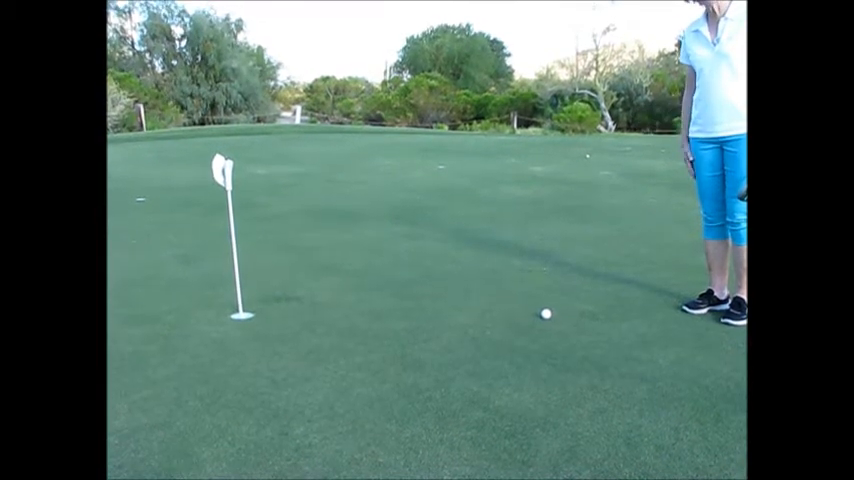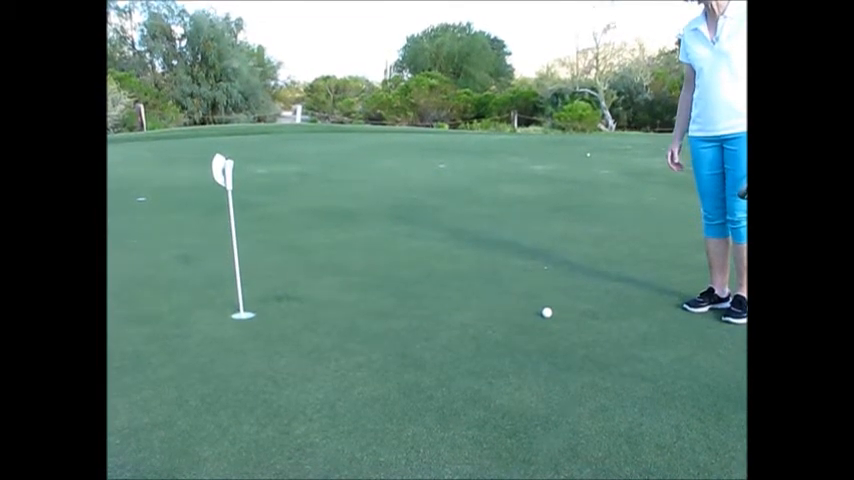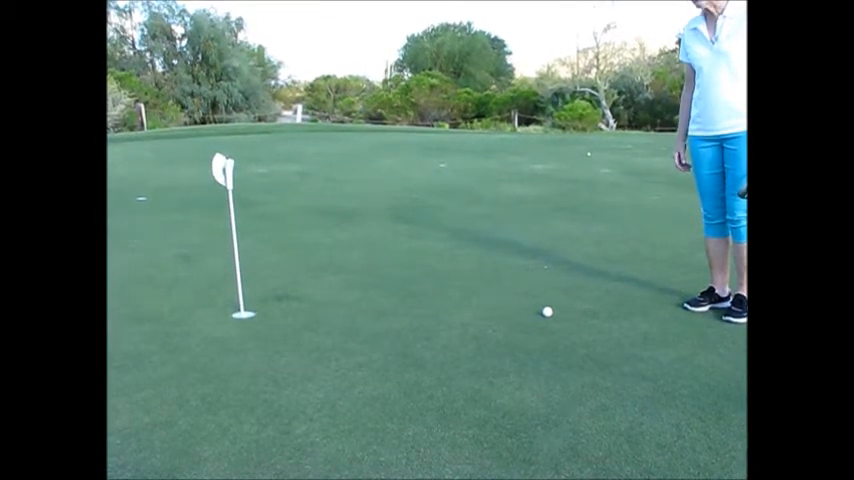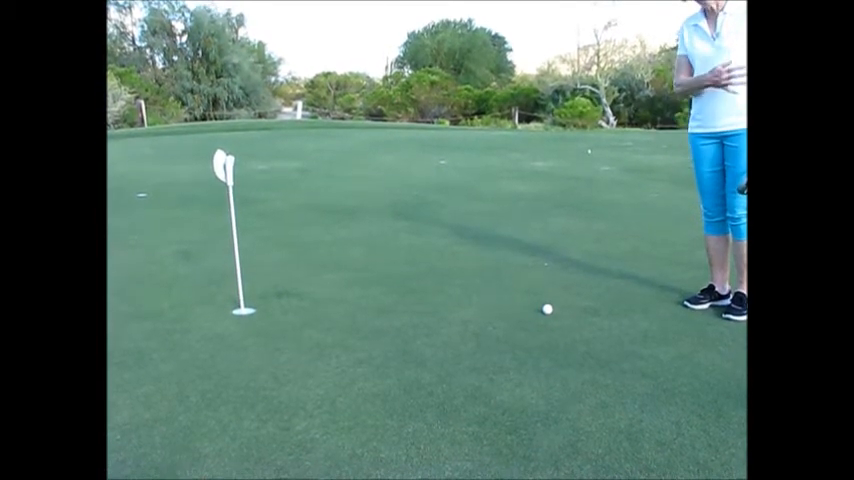
dt=0.5s
person 1, frame 1
right shoulder: (691, 33)
right wrist: (685, 140)
left hip: (741, 133)
right hip: (703, 137)
left knee: (738, 216)
right knee: (712, 217)
left ankle: (742, 296)
right ankle: (717, 291)
person 1, frame 2
right shoulder: (690, 31)
right wrist: (676, 138)
left hip: (742, 131)
right hip: (703, 135)
left knee: (740, 215)
right knee: (713, 215)
left ankle: (743, 294)
right ankle: (718, 290)
person 1, frame 3
right shoulder: (690, 31)
right wrist: (680, 139)
left hip: (741, 131)
right hip: (703, 135)
left knee: (739, 215)
right knee: (713, 215)
left ankle: (743, 294)
right ankle: (719, 290)
person 1, frame 4
right shoulder: (688, 28)
right elbow: (679, 84)
right wrist: (709, 80)
left hip: (742, 128)
right hip: (702, 131)
left knee: (739, 212)
right knee: (713, 212)
left ankle: (743, 291)
right ankle: (719, 287)
